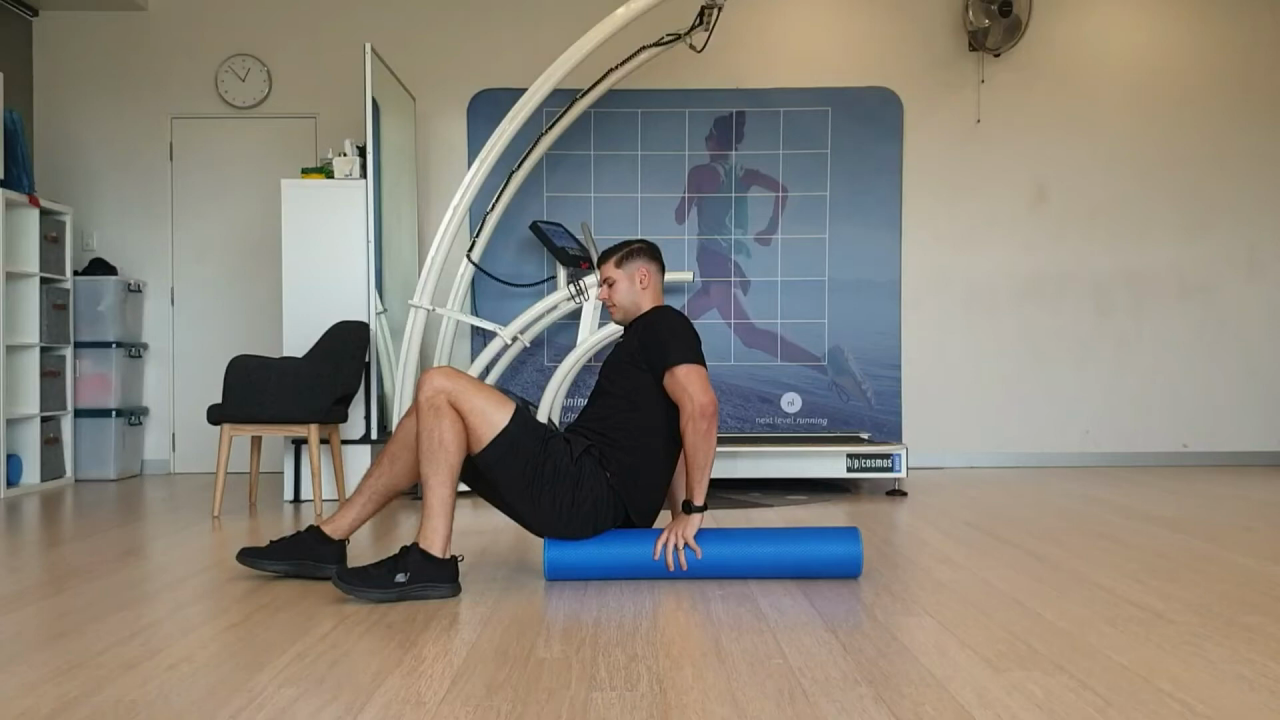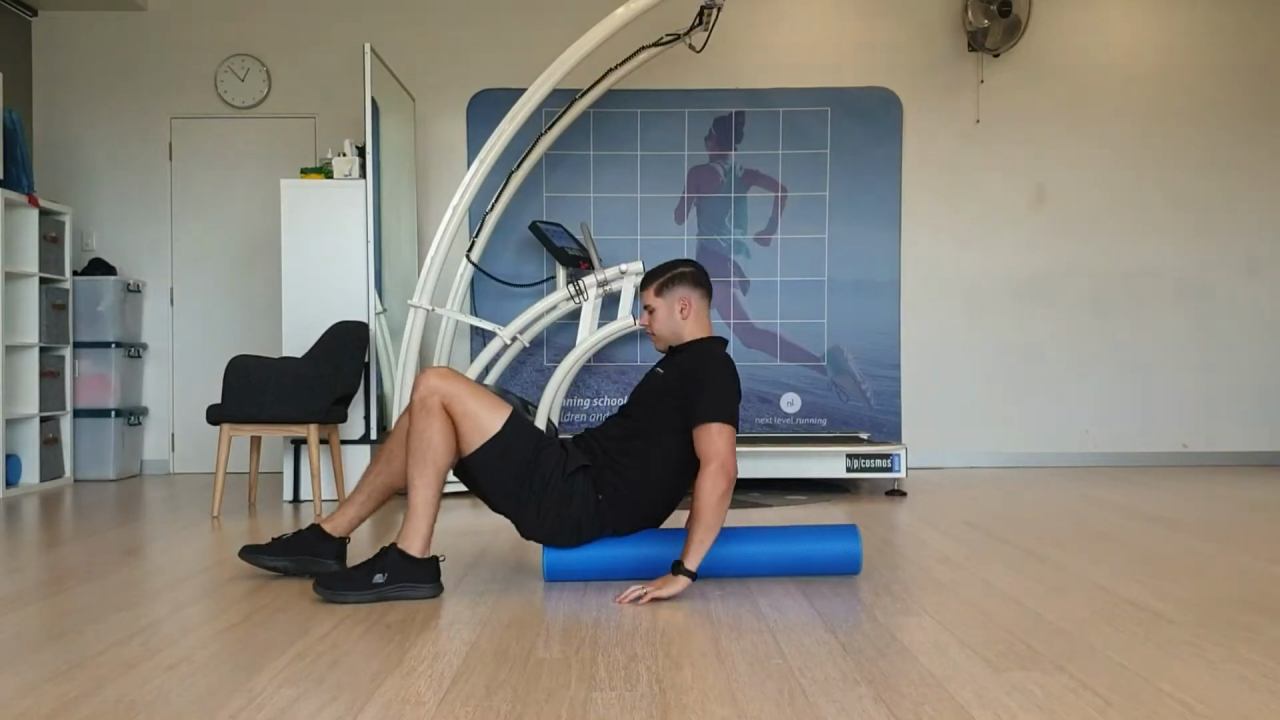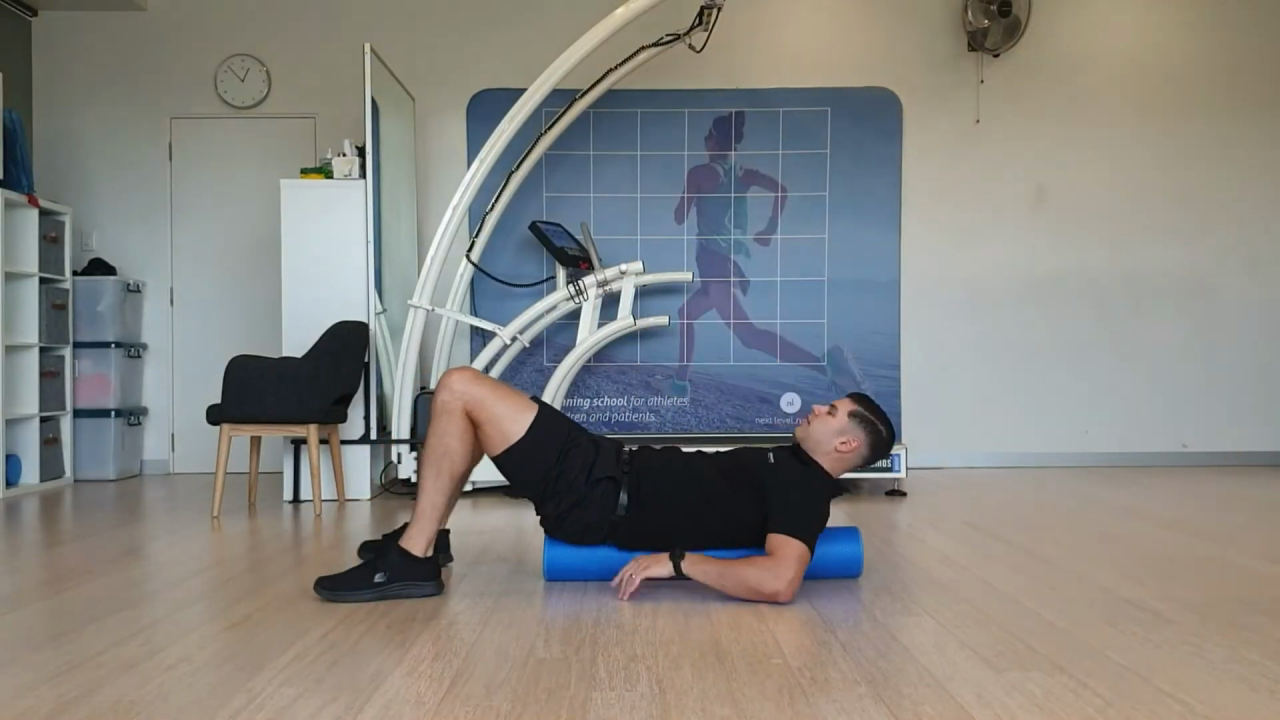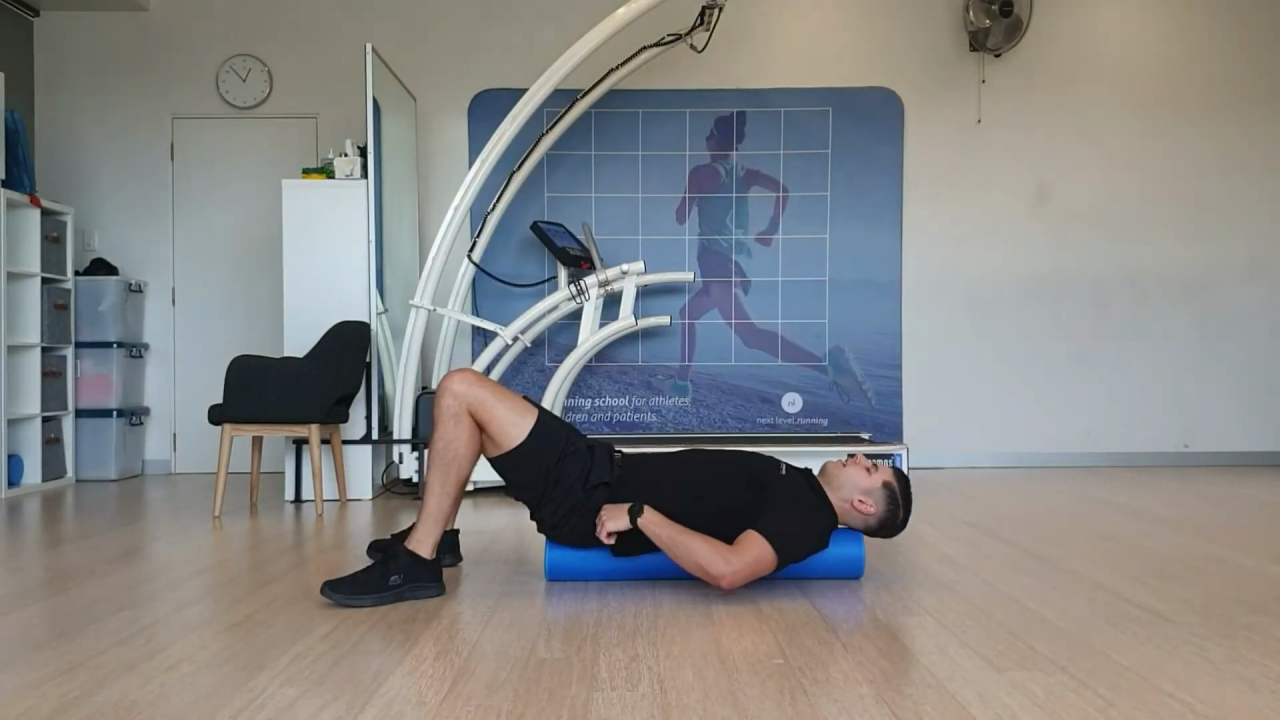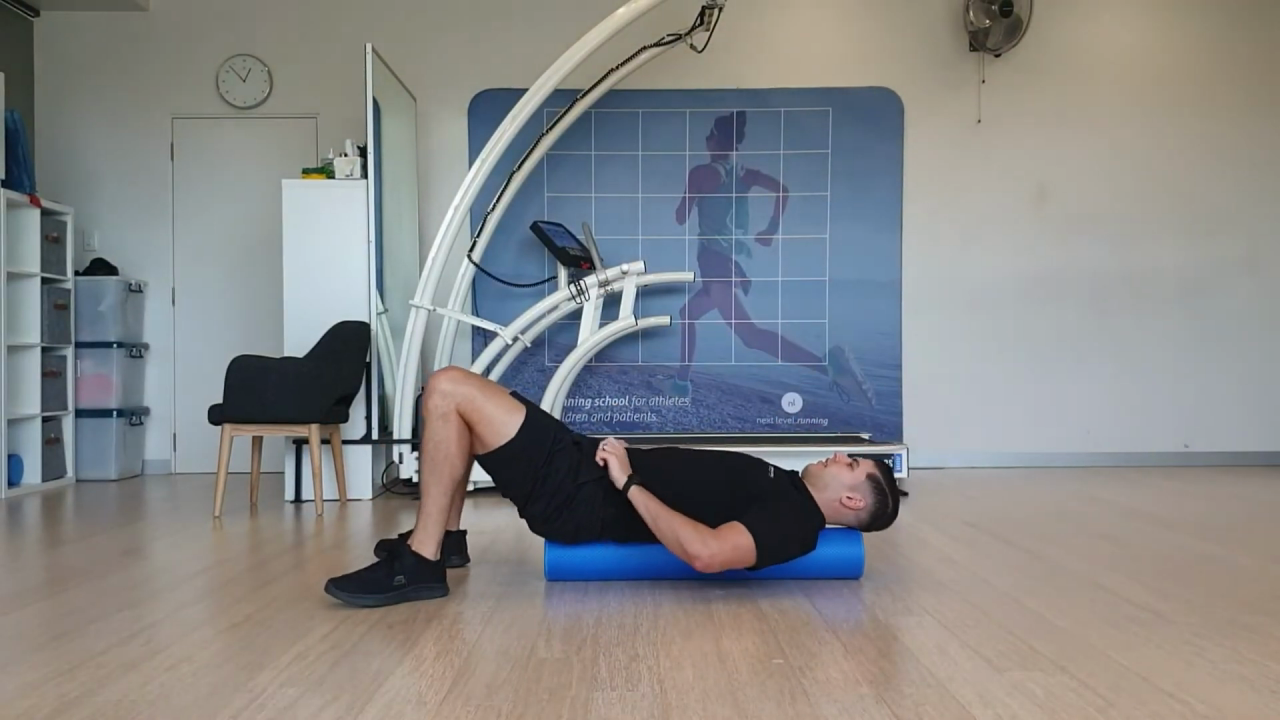
dt=1s
person 1, frame 1
left shoulder: (664, 325)
right shoulder: (649, 337)
left elbow: (701, 407)
right elbow: (664, 439)
left wrist: (694, 510)
right wrist: (676, 515)
left hip: (583, 493)
right hip: (583, 492)
left knee: (439, 388)
right knee: (429, 421)
left ankle: (431, 562)
right ankle: (326, 541)
person 1, frame 2
left shoulder: (706, 369)
right shoulder: (694, 363)
left elbow: (718, 469)
right elbow: (699, 466)
left wrist: (683, 572)
left hip: (573, 502)
right hip: (574, 485)
left knee: (435, 387)
right knee: (426, 414)
left ankle: (411, 560)
right ankle: (327, 539)
person 1, frame 3
left shoulder: (804, 494)
right shoulder: (794, 469)
left elbow: (779, 581)
left wrist: (675, 562)
left hip: (597, 501)
right hip: (613, 470)
left knee: (458, 389)
right knee: (467, 393)
left ankle: (411, 559)
right ankle: (427, 535)
person 1, frame 4
left shoulder: (805, 518)
right shoulder: (796, 487)
left elbow: (726, 569)
left wrist: (638, 514)
left hip: (589, 501)
right hip: (605, 472)
left knee: (460, 390)
right knee: (467, 393)
left ankle: (415, 563)
right ankle: (435, 536)
person 1, frame 5
left shoulder: (794, 522)
right shoulder: (782, 488)
left elbow: (706, 552)
left wrist: (628, 483)
right wrist: (629, 460)
left hip: (582, 499)
right hip: (599, 474)
left knee: (447, 390)
right knee: (457, 390)
left ankle: (420, 563)
right ankle: (445, 538)
person 2, frame 1
left shoulder: (700, 172)
right shoulder: (745, 174)
left elbow: (680, 218)
right elbow: (781, 189)
left wrist: (687, 195)
right wrist: (771, 229)
left hip: (715, 260)
right hip: (735, 261)
left knee: (748, 333)
right knee: (686, 315)
left ankle: (825, 364)
person 2, frame 2
left shoulder: (700, 173)
right shoulder: (745, 174)
left elbow: (680, 218)
right elbow: (780, 190)
left wrist: (687, 196)
right wrist: (770, 230)
left hip: (714, 260)
right hip: (735, 261)
left knee: (747, 333)
left ankle: (826, 364)
person 2, frame 3
left shoulder: (699, 173)
right shoulder: (744, 173)
left elbow: (680, 218)
right elbow: (780, 190)
left wrist: (689, 194)
right wrist: (770, 229)
left hip: (715, 261)
right hip: (734, 260)
left knee: (748, 334)
right knee: (687, 314)
left ankle: (825, 365)
right ankle: (680, 381)
person 2, frame 4
left shoulder: (701, 173)
right shoulder: (746, 174)
left elbow: (681, 218)
right elbow: (782, 190)
left wrist: (690, 195)
right wrist: (771, 230)
left hip: (716, 261)
right hip: (736, 261)
left knee: (750, 334)
right knee: (688, 314)
left ankle: (827, 365)
right ankle: (681, 382)
person 2, frame 5
left shoulder: (702, 173)
right shoulder: (746, 174)
left elbow: (681, 218)
right elbow: (782, 190)
left wrist: (692, 195)
right wrist: (771, 231)
left hip: (716, 261)
right hip: (736, 261)
left knee: (750, 334)
right knee: (688, 314)
left ankle: (827, 366)
right ankle: (681, 382)
